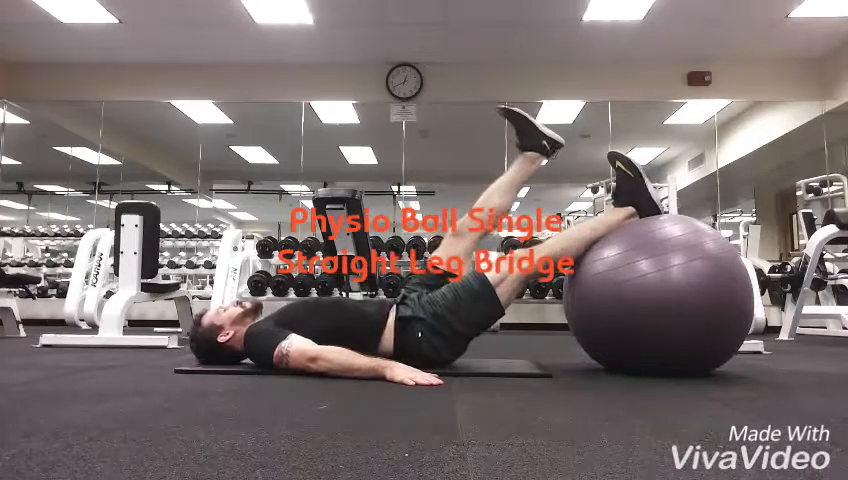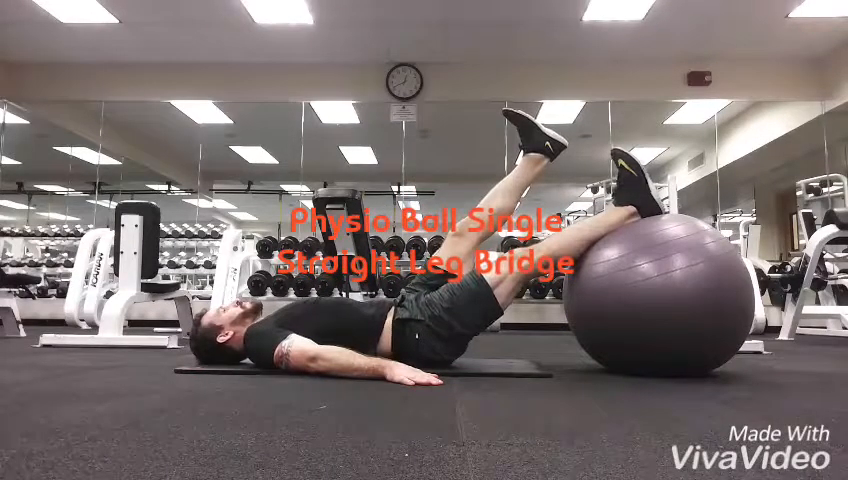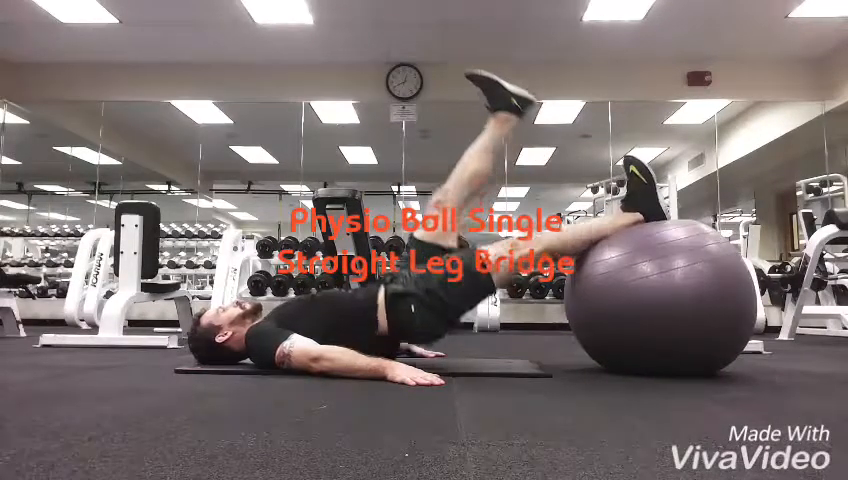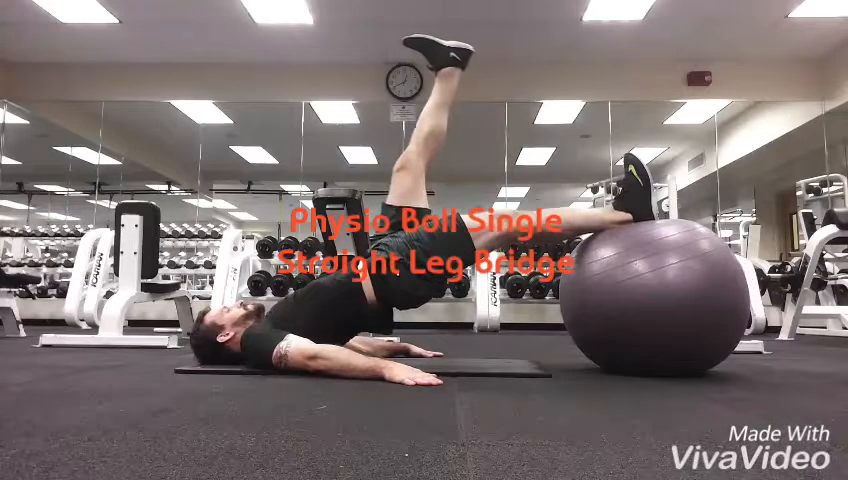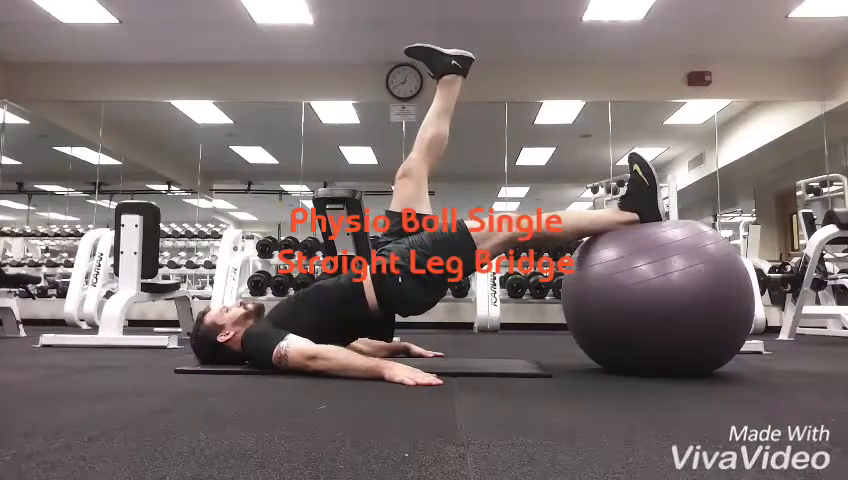
dt=0.5s
person 1, frame 1
left shoulder: (274, 325)
right shoulder: (260, 340)
right elbow: (315, 358)
right wrist: (388, 366)
left hip: (408, 310)
right hip: (421, 333)
left knee: (464, 232)
right knee: (522, 260)
left ankle: (532, 153)
right ankle: (629, 211)
person 1, frame 2
left shoulder: (274, 326)
right shoulder: (260, 340)
right elbow: (314, 357)
right wrist: (387, 366)
left hip: (406, 309)
right hip: (418, 332)
left knee: (465, 233)
right knee: (521, 259)
left ankle: (536, 155)
right ankle: (629, 209)
person 1, frame 3
left shoulder: (271, 326)
right shoulder: (260, 341)
right elbow: (314, 357)
right wrist: (388, 367)
left hip: (402, 293)
right hip: (410, 305)
left knee: (445, 202)
right knee: (523, 246)
left ankle: (505, 112)
right ankle: (633, 216)
person 1, frame 4
left shoulder: (270, 327)
right shoulder: (259, 342)
left elbow: (340, 338)
right elbow: (312, 356)
right wrist: (388, 369)
left hip: (386, 260)
right hip: (397, 270)
left knee: (409, 165)
right knee: (511, 223)
left ankle: (448, 72)
right ankle: (623, 215)
person 1, frame 5
left shoulder: (270, 327)
right shoulder: (257, 341)
left elbow: (344, 339)
right elbow: (311, 356)
right wrist: (386, 368)
left hip: (388, 266)
right hip: (399, 279)
left knee: (412, 173)
right knee: (514, 225)
left ankle: (449, 79)
right ankle: (632, 213)
